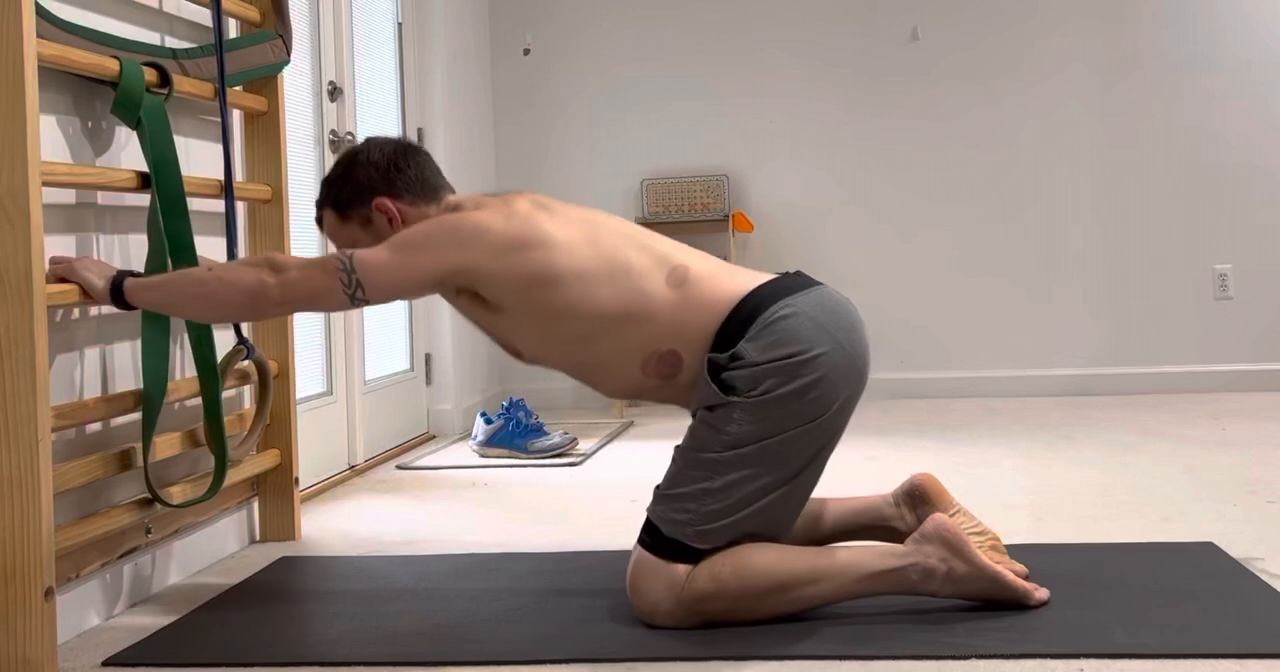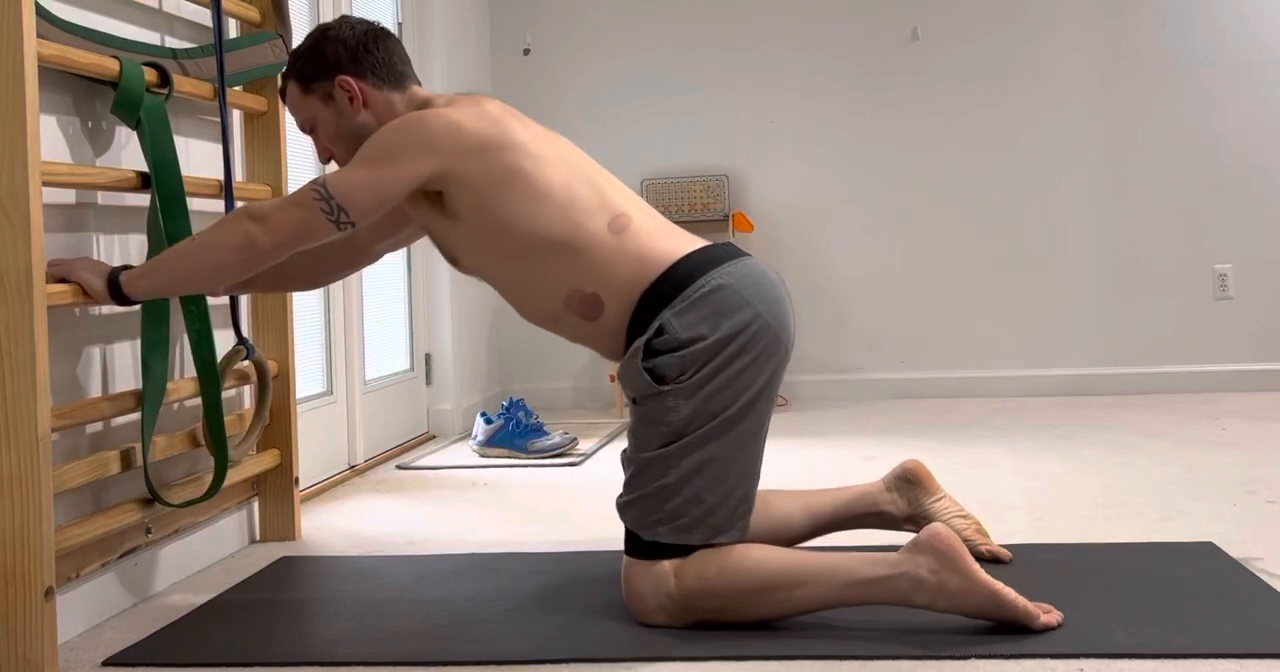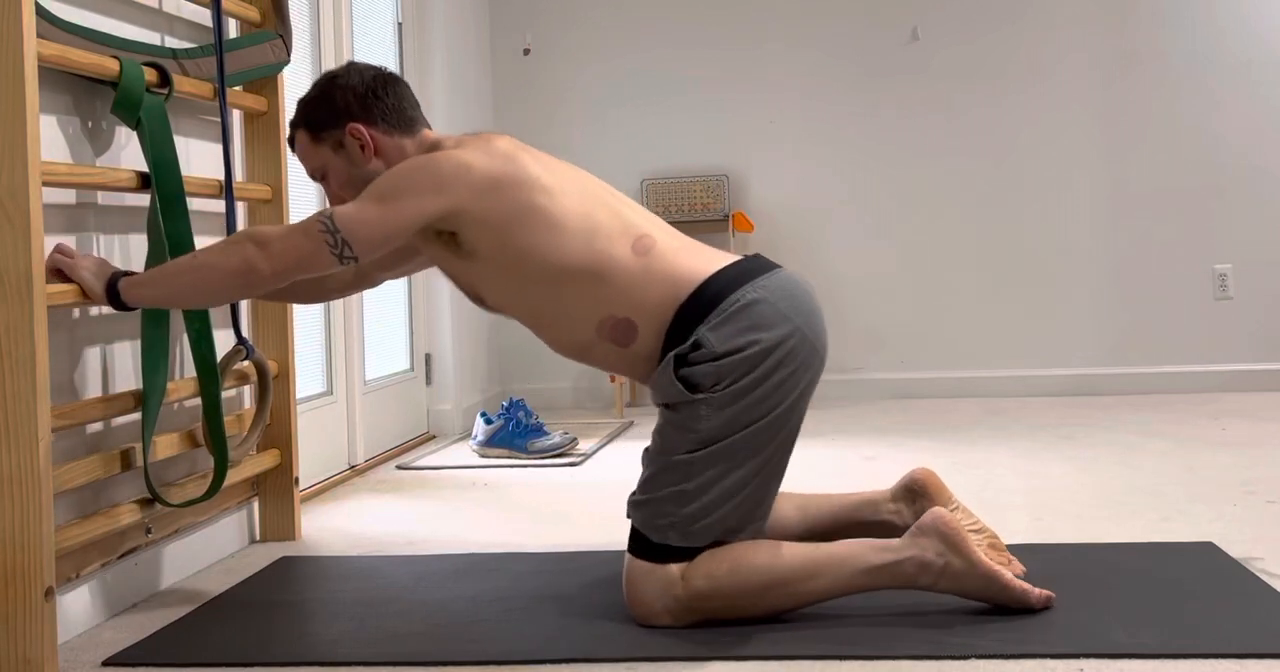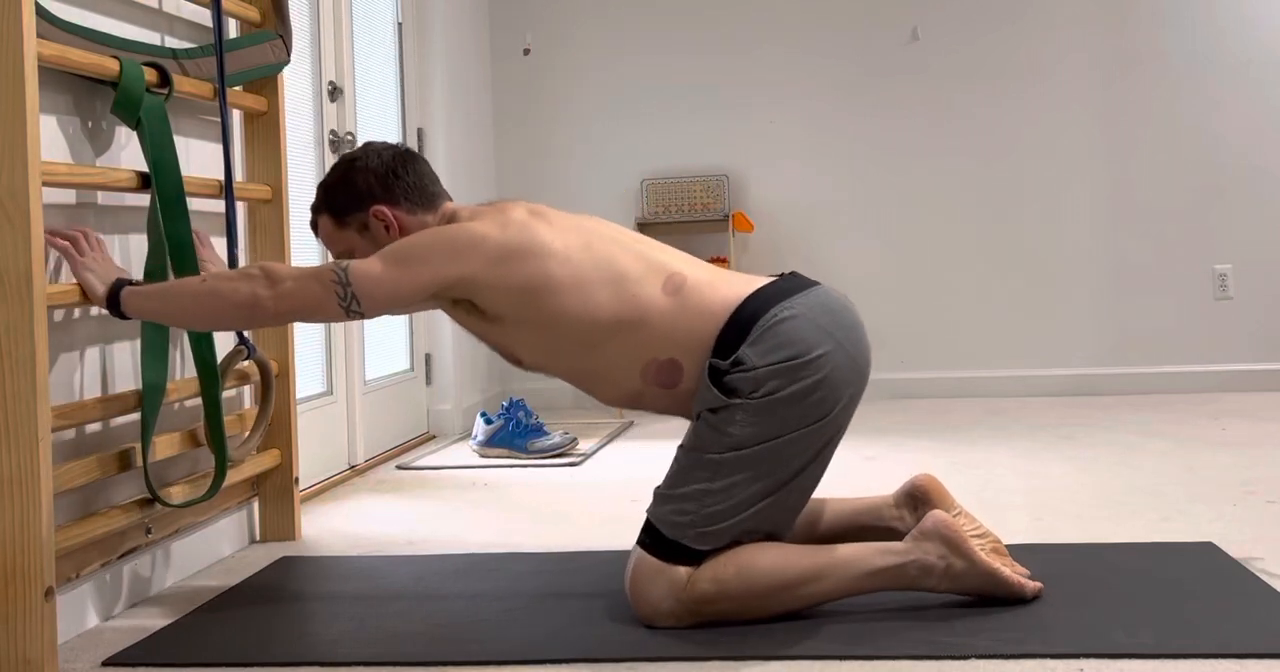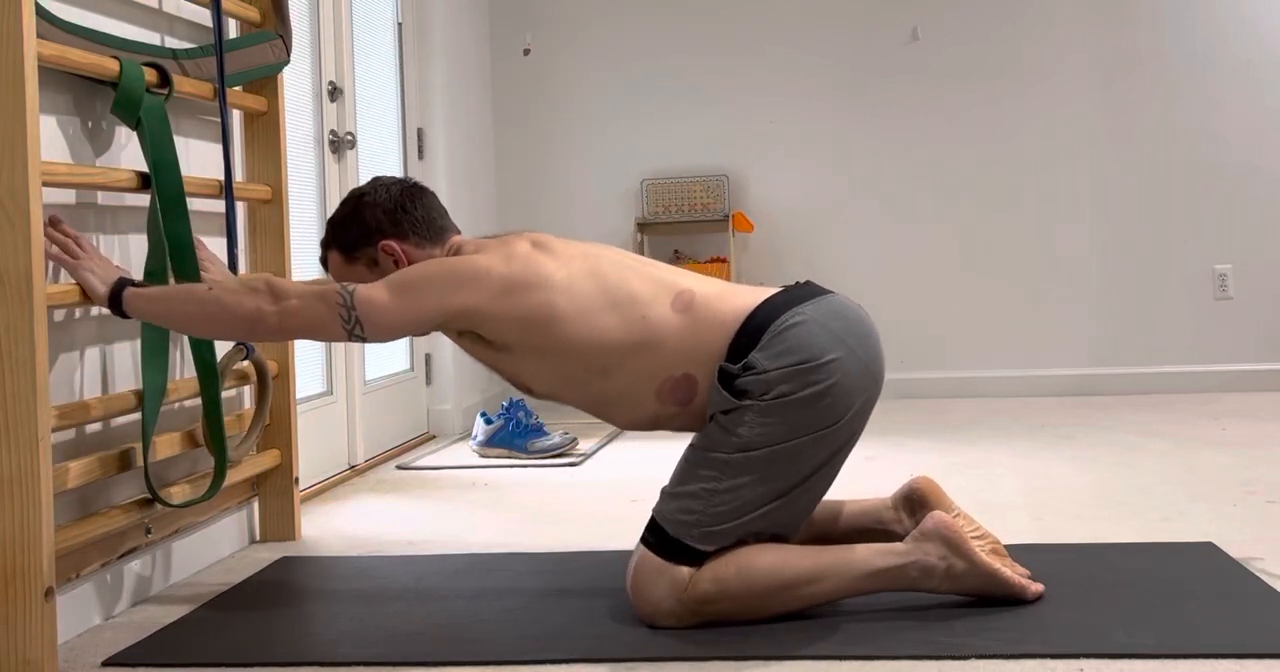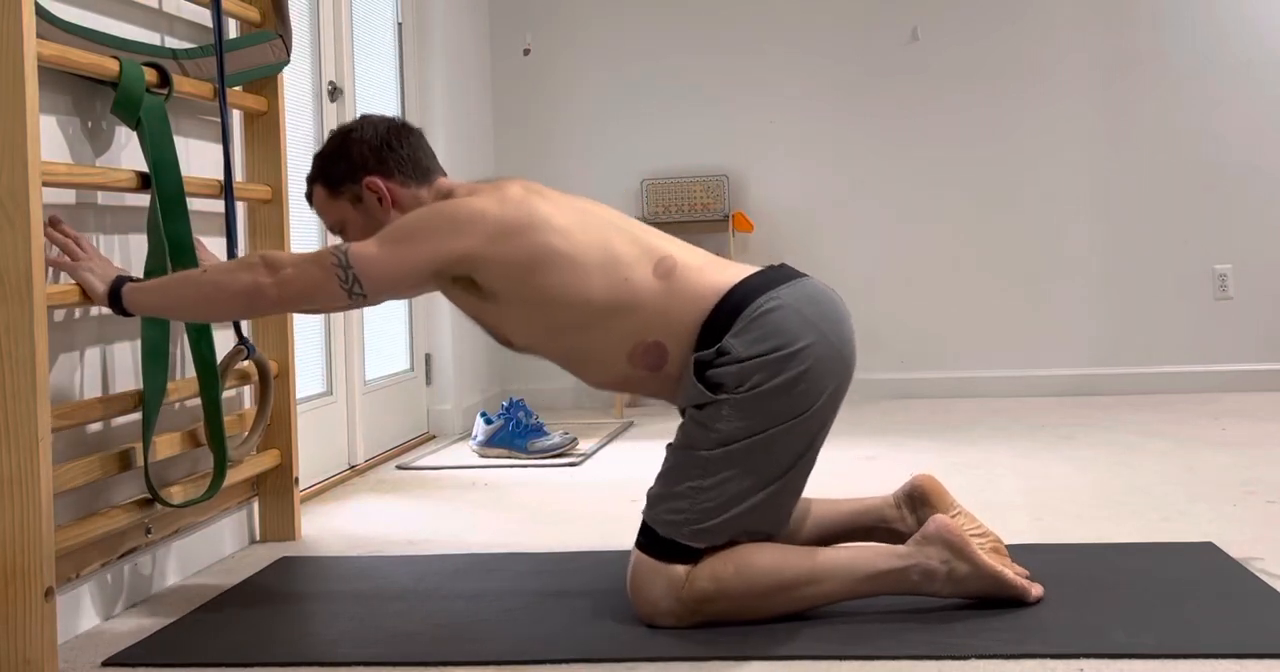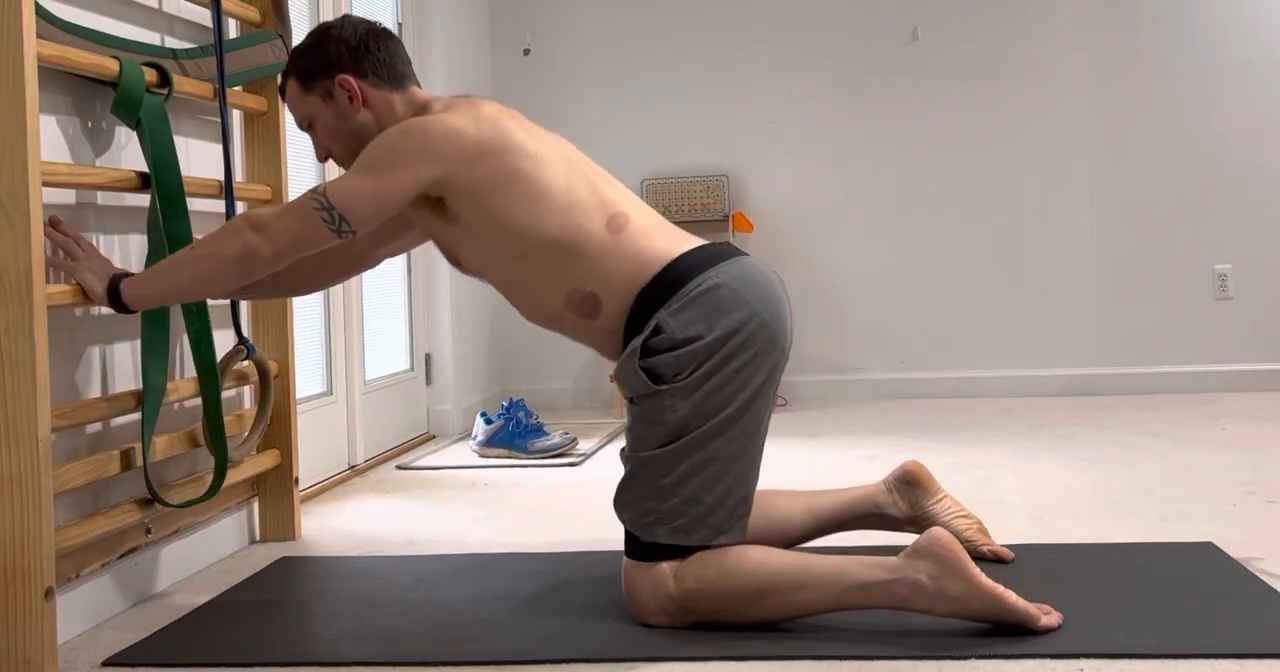
dt=0.5s
person 1, frame 1
left shoulder: (457, 237)
right shoulder: (496, 223)
left elbow: (279, 284)
right elbow: (306, 288)
left wrist: (121, 284)
right wrist: (200, 287)
left hip: (782, 354)
right hip: (807, 328)
left knee: (664, 587)
right knee: (714, 541)
left ankle: (924, 562)
right ankle: (898, 509)
person 1, frame 2
left shoulder: (427, 133)
right shoulder: (449, 157)
left elbow: (268, 232)
right elbow: (334, 257)
left wrist: (121, 283)
right wrist: (197, 276)
left hip: (701, 322)
right hip: (732, 301)
left knee: (661, 588)
right knee: (703, 538)
left ankle: (919, 570)
right ankle: (891, 497)
person 1, frame 3
left shoulder: (435, 175)
right shoulder: (458, 197)
left elbow: (271, 255)
right elbow: (333, 274)
left wrist: (119, 284)
right wrist: (205, 278)
left hip: (740, 337)
right hip: (770, 313)
left knee: (661, 589)
right knee: (708, 532)
left ankle: (920, 555)
right ankle: (897, 506)
person 1, frame 4
left shoulder: (453, 250)
right shoulder: (493, 236)
left elbow: (275, 295)
left wrist: (119, 291)
right wrist: (219, 286)
left hip: (780, 356)
right hip: (808, 326)
left knee: (664, 590)
right knee: (723, 539)
left ankle: (917, 558)
right ankle: (900, 510)
person 1, frame 5
left shoulder: (460, 283)
right shoulder: (505, 258)
left elbow: (278, 309)
left wrist: (120, 291)
right wrist: (223, 290)
left hip: (799, 363)
right hip: (823, 334)
left knee: (664, 587)
right knee: (719, 541)
left ankle: (918, 560)
right ankle: (902, 512)
person 1, frame 6
left shoulder: (453, 225)
right shoulder: (492, 215)
left elbow: (280, 283)
right elbow: (300, 284)
left wrist: (122, 289)
right wrist: (219, 282)
left hip: (768, 348)
right hip: (798, 319)
left knee: (664, 588)
right knee: (716, 539)
left ankle: (921, 563)
right ankle: (901, 511)
person 1, frame 7
left shoulder: (427, 136)
right shoulder: (444, 167)
left elbow: (272, 236)
right elbow: (338, 257)
left wrist: (126, 289)
right wrist: (209, 284)
left hip: (700, 320)
right hip: (727, 300)
left knee: (662, 589)
right knee: (704, 538)
left ankle: (917, 576)
right ankle: (893, 500)
